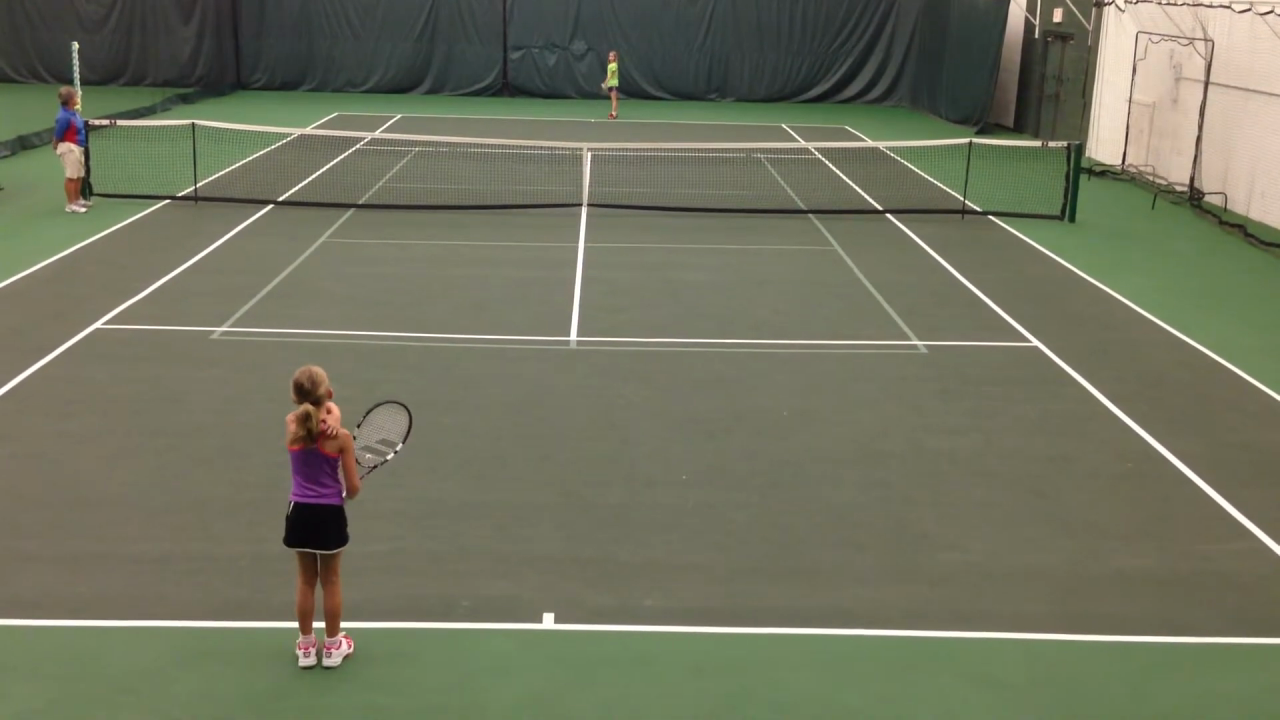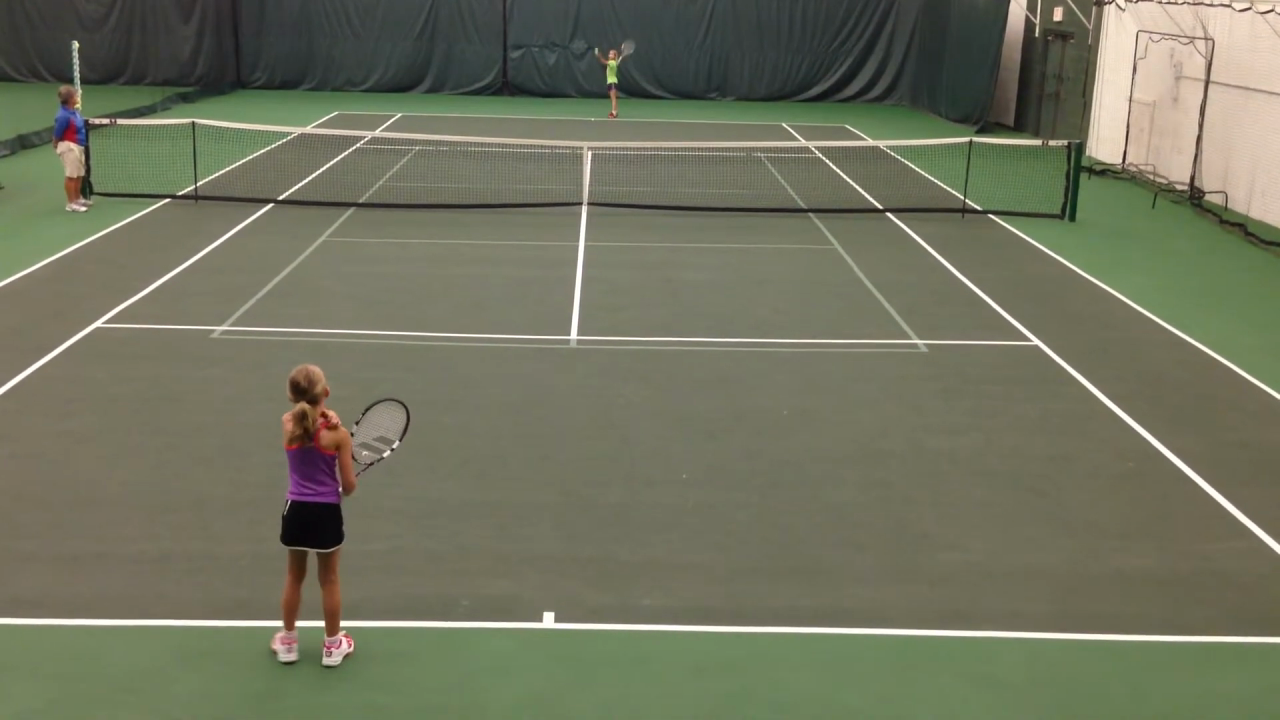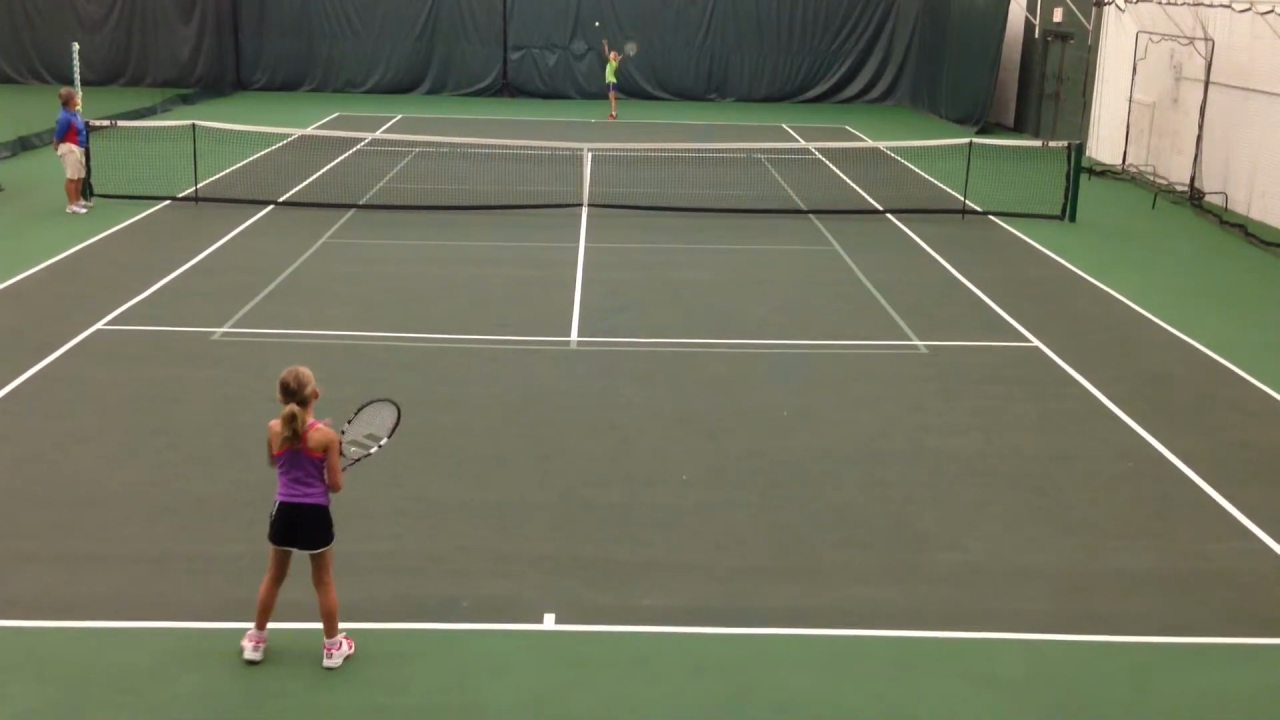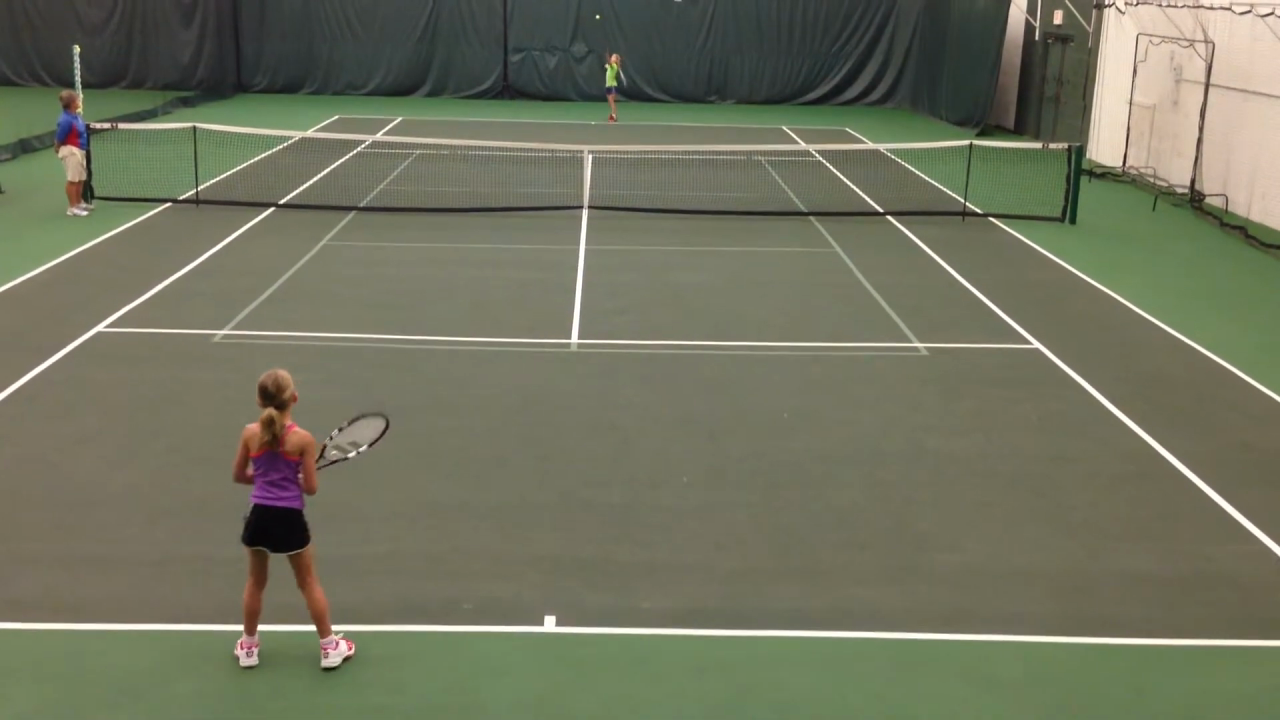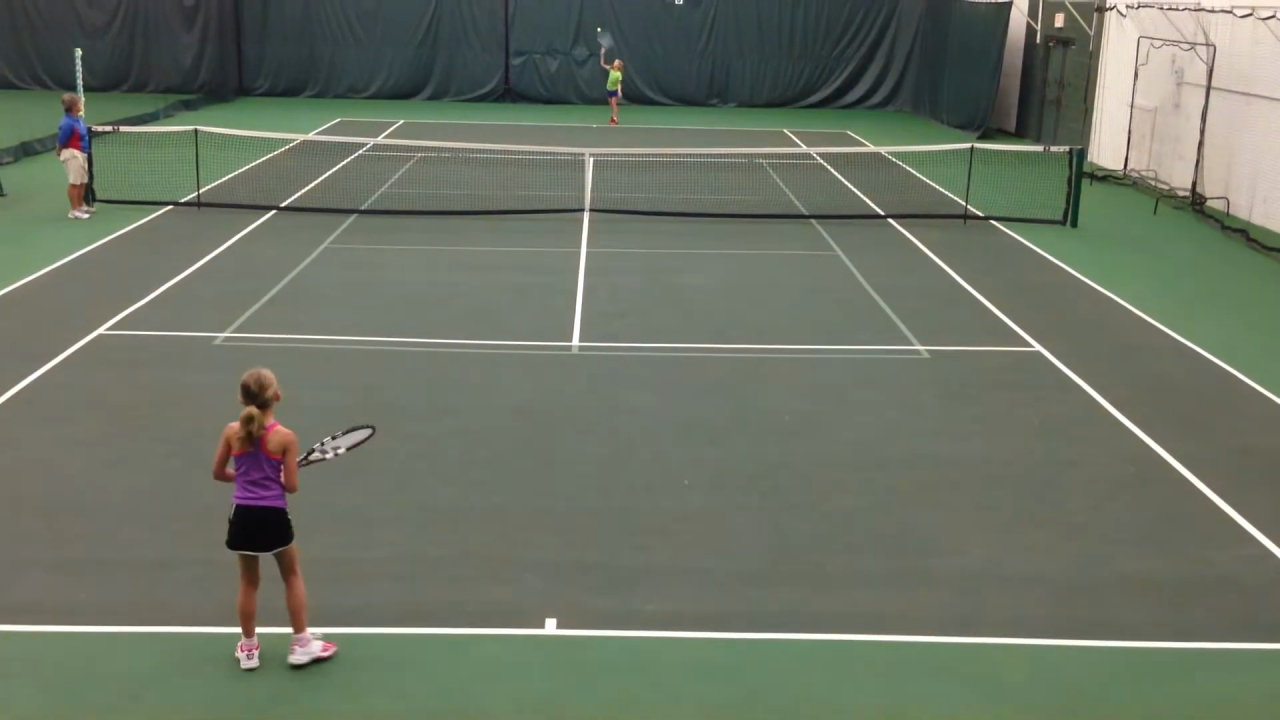
dt=0.2s
person 1, frame 1
left shoulder: (291, 425)
right shoulder: (341, 437)
left elbow: (329, 407)
right elbow: (353, 488)
left wrist: (331, 415)
right wrist: (348, 494)
left hip: (300, 513)
right hip: (330, 515)
left knee: (306, 581)
right knee: (330, 581)
left ankle: (306, 646)
right ankle: (332, 646)
person 1, frame 2
left shoulder: (287, 424)
right shoulder: (338, 435)
left elbow: (310, 425)
right elbow: (349, 485)
left wrist: (327, 416)
right wrist: (343, 490)
left hip: (296, 511)
right hip: (326, 513)
left knee: (294, 577)
right knee: (329, 580)
left ankle: (287, 640)
right ankle: (333, 645)
person 1, frame 3
left shoulder: (274, 430)
right shoulder: (326, 436)
right elbow: (335, 485)
left hip: (285, 513)
right hip: (315, 515)
left knee: (274, 578)
right knee: (324, 581)
left ankle: (256, 640)
right ankle: (333, 646)
person 1, frame 4
left shoulder: (250, 433)
right shoulder: (303, 439)
left elbow: (238, 476)
right elbow: (311, 488)
left hip: (259, 516)
right hip: (289, 518)
left knee: (255, 581)
right knee: (309, 583)
left ankle: (248, 645)
right ankle: (330, 647)
person 1, frame 5
left shoulder: (232, 432)
right shoulder: (285, 437)
left elbow: (218, 473)
right elbow: (292, 485)
left hip: (243, 514)
right hip: (273, 516)
left knee: (248, 582)
right knee: (292, 577)
left ankle: (248, 648)
right ankle: (301, 643)
